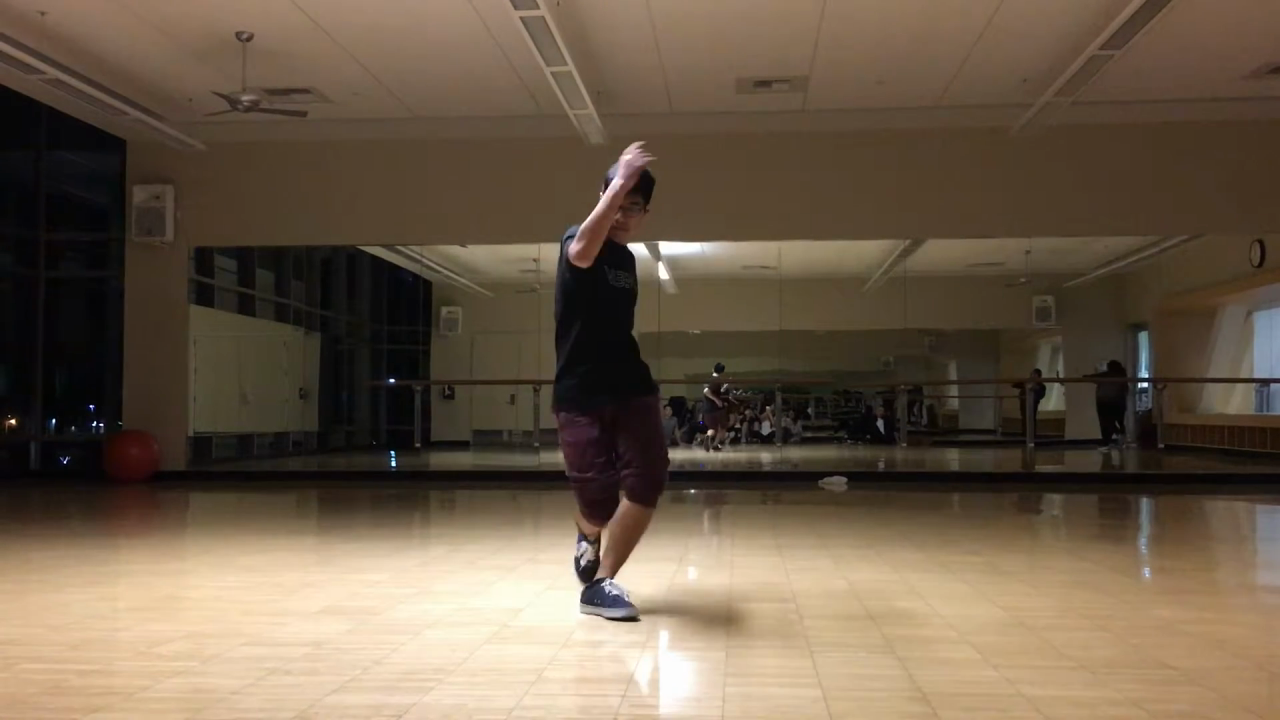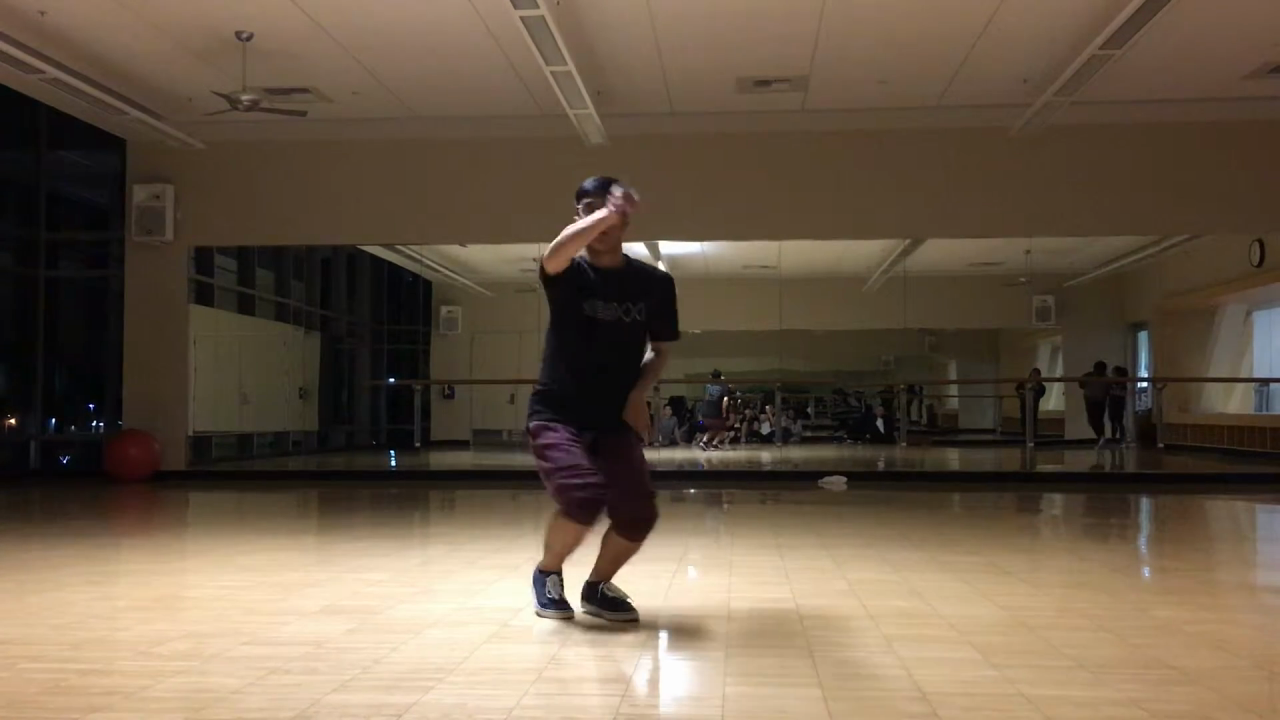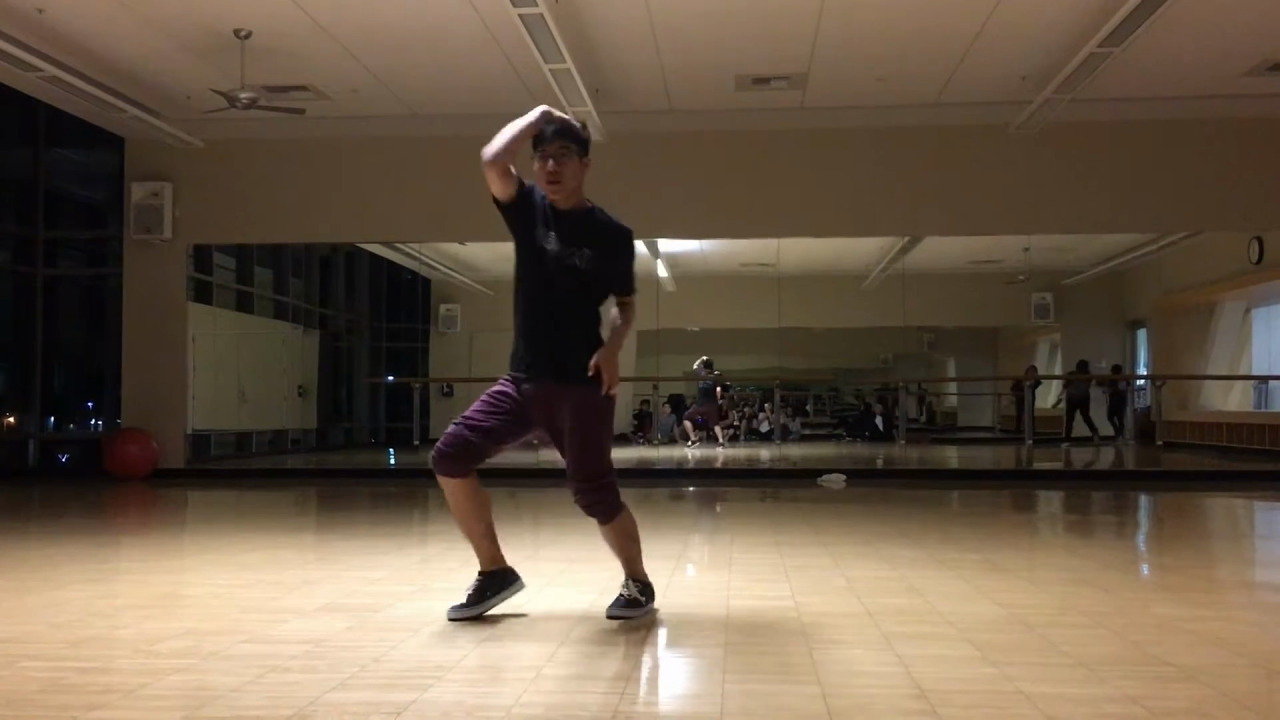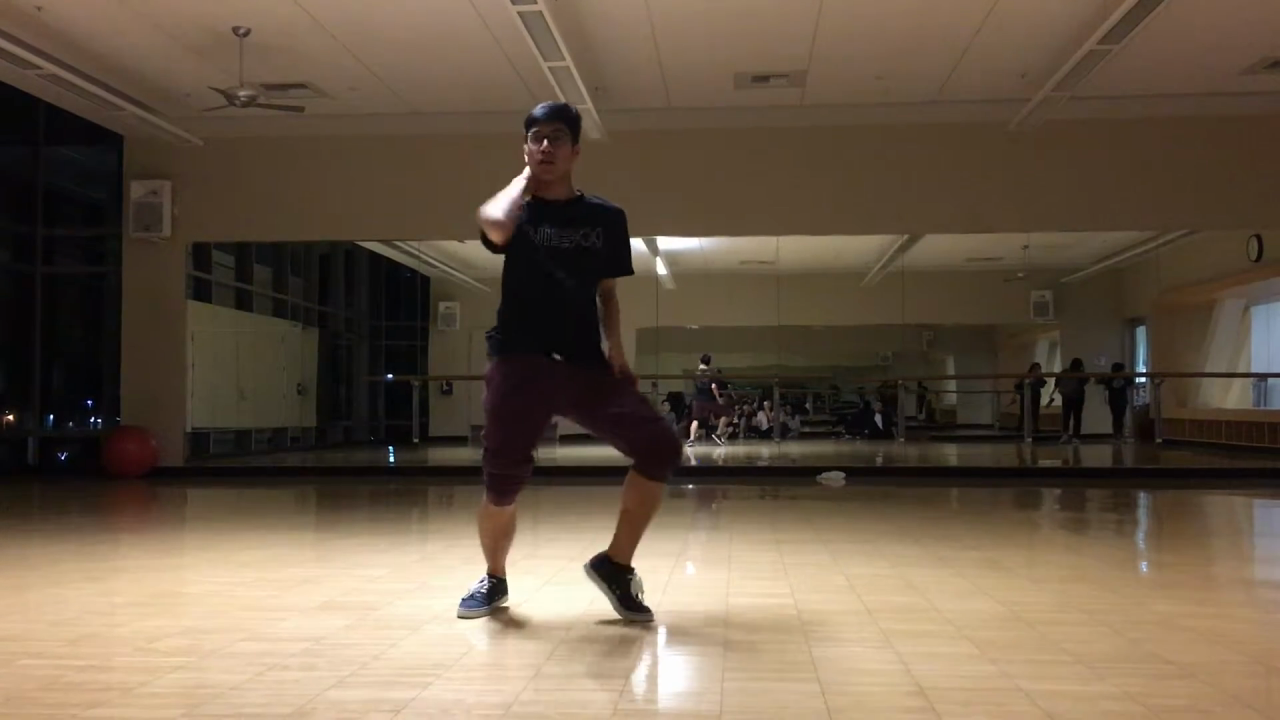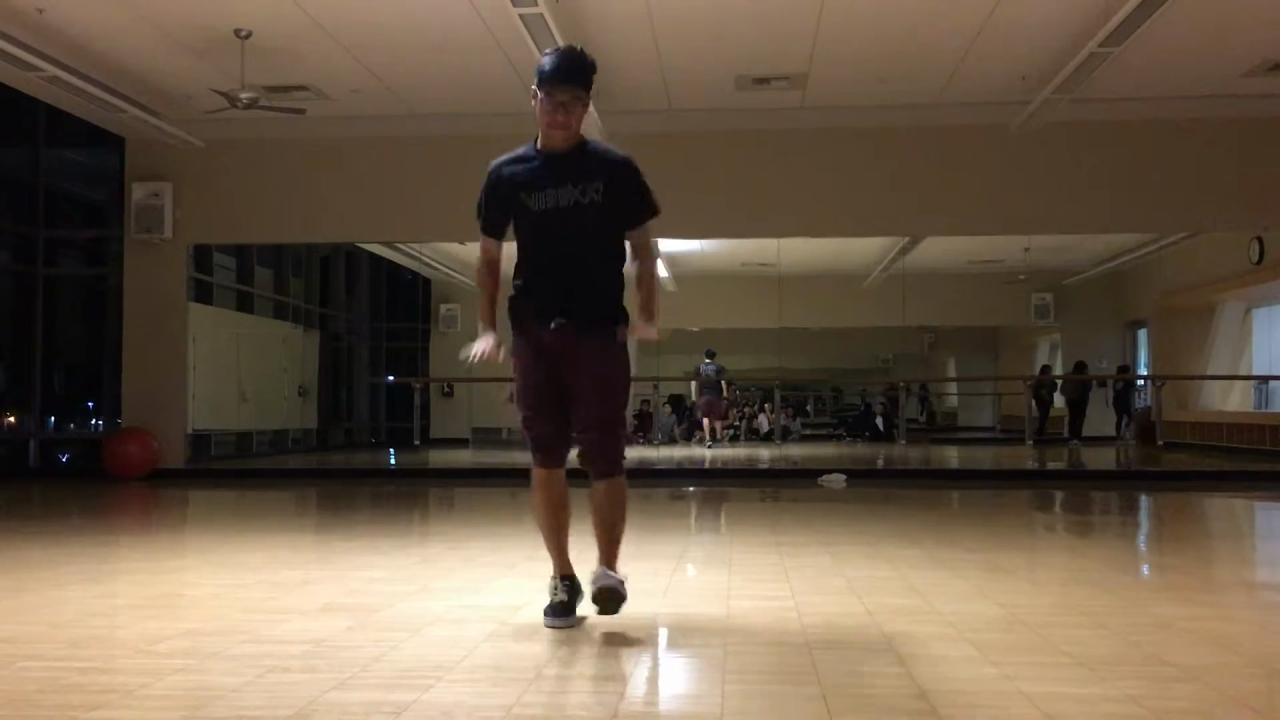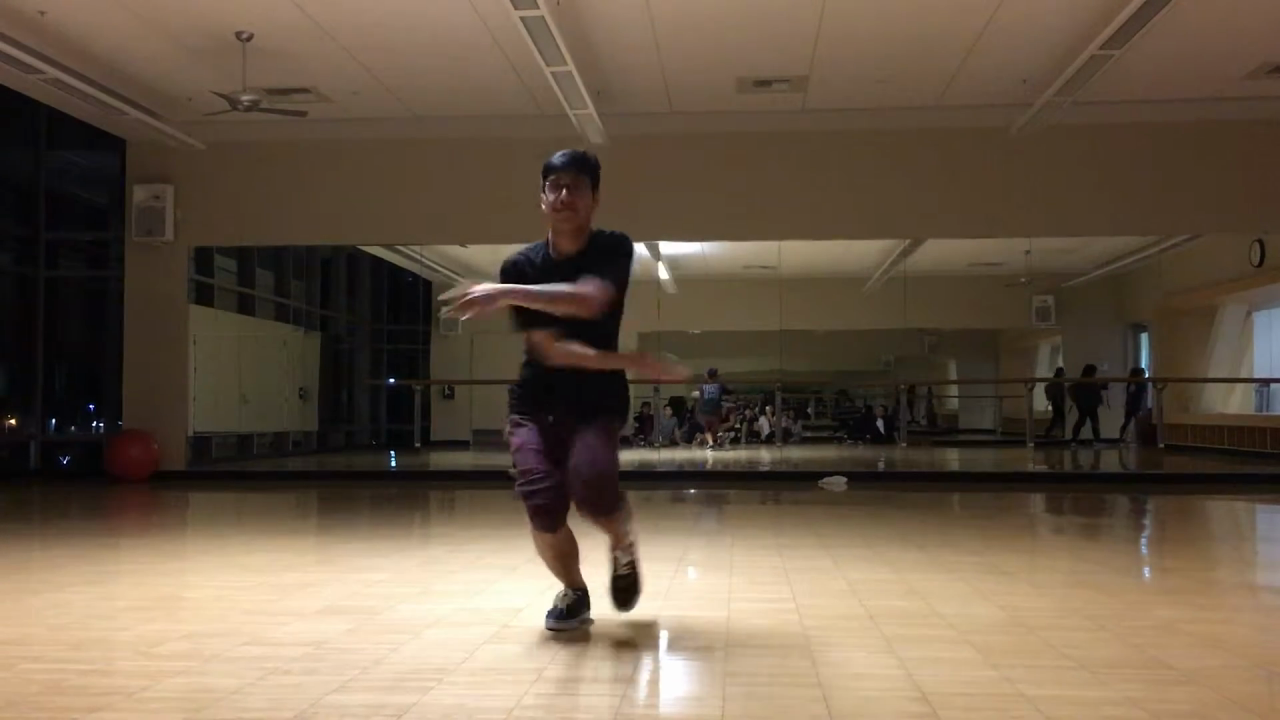
dt=0.5s
person 1, frame 1
left shoulder: (625, 258)
right shoulder: (579, 238)
right elbow: (583, 255)
right wrist: (617, 182)
left hip: (633, 388)
right hip: (580, 391)
left knee: (647, 481)
right knee: (595, 491)
left ankle: (600, 581)
right ankle: (590, 539)
person 1, frame 2
left shoulder: (656, 284)
right shoulder: (569, 274)
left elbow: (660, 350)
right elbow: (553, 254)
left wrist: (638, 393)
right wrist: (605, 210)
left hip: (615, 423)
right hip: (556, 416)
left knee: (638, 512)
right knee: (583, 499)
left ankle: (598, 585)
right ankle: (548, 572)
person 1, frame 3
left shoulder: (612, 235)
right shoulder: (527, 209)
left elbow: (626, 306)
right elbow: (492, 162)
left wrist: (613, 347)
right wrist: (534, 117)
left hip: (575, 380)
right hip: (523, 379)
left knee: (594, 491)
right knee: (452, 458)
left ankle: (638, 584)
right ankle: (496, 573)
person 1, frame 4
left shoulder: (606, 218)
right shoulder: (515, 212)
right elbow: (495, 227)
left wrist: (615, 346)
right wrist: (524, 179)
left hip: (585, 364)
right hip: (520, 362)
left knee: (661, 447)
right knee: (502, 482)
left ankle: (615, 563)
right ankle: (494, 580)
person 1, frame 5
left shoulder: (615, 168)
right shoulder: (505, 174)
left elbow: (642, 245)
right elbow: (489, 256)
left wrist: (647, 314)
right wrist: (488, 330)
left hip: (598, 331)
right hip: (535, 330)
left knee: (602, 451)
right knee: (547, 454)
left ankle: (608, 570)
right ankle: (563, 577)
person 1, frame 6
left shoulder: (614, 248)
right shoulder: (520, 267)
left elbow: (590, 301)
right elbow: (547, 348)
left wrist: (505, 295)
right wrist: (629, 362)
left hip: (596, 407)
right hip: (534, 410)
left knee: (593, 485)
right knee: (544, 507)
left ankle: (622, 548)
right ankle: (573, 589)
